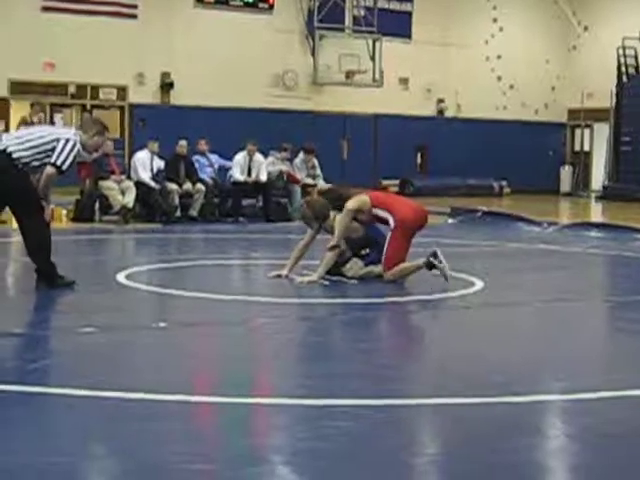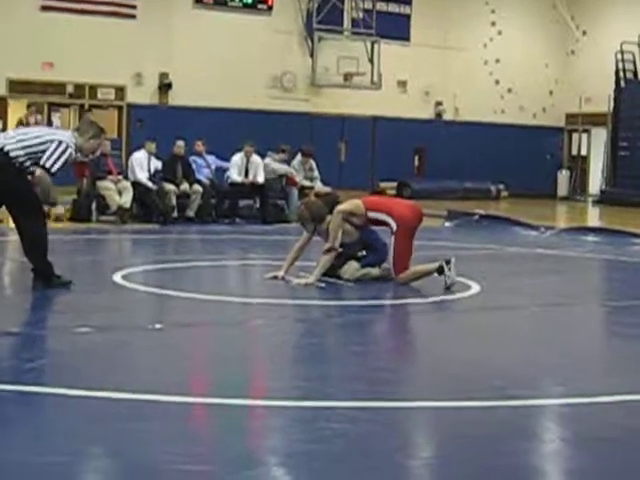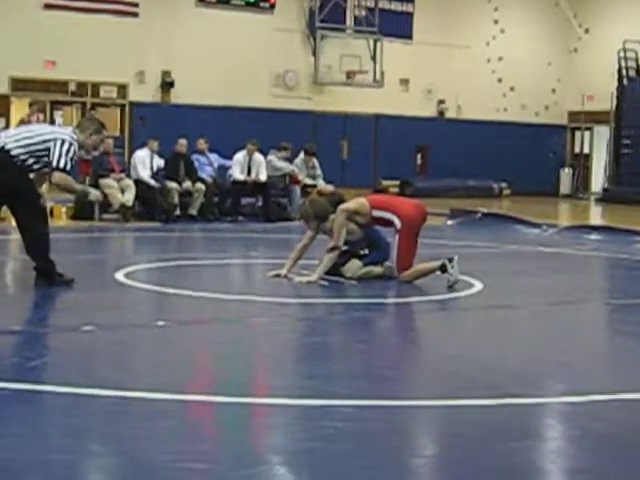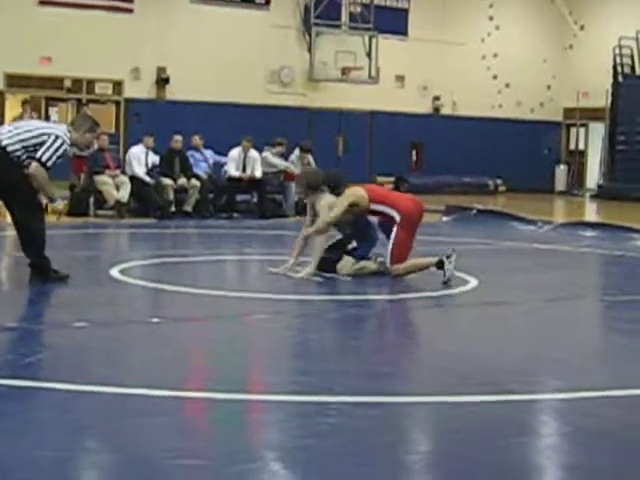
dt=0.5s
person 1, frame 1
left shoulder: (350, 205)
right shoulder: (361, 199)
left elbow: (336, 244)
left hip: (404, 221)
right hip: (419, 212)
left knee: (390, 275)
left ankle: (428, 263)
person 1, frame 2
left shoulder: (341, 213)
right shoulder: (343, 210)
left elbow: (331, 249)
left wrist: (313, 278)
left hip: (403, 217)
right hip: (411, 209)
left knee: (400, 276)
left ankle: (439, 267)
person 1, frame 3
left shoulder: (342, 212)
right shoulder: (333, 216)
left elbow: (335, 248)
left wrist: (315, 276)
left hip: (407, 217)
left knee: (403, 276)
left ankle: (443, 265)
person 1, frame 4
left shoulder: (346, 197)
right shoulder: (351, 191)
left elbow: (325, 223)
left hip: (406, 214)
right hip: (412, 205)
left knee: (393, 270)
left ankle: (439, 262)
person 2, frame 1
left shoulder: (65, 136)
right shoulder: (72, 142)
left elbow: (47, 171)
right elbow: (50, 172)
left wrist: (40, 197)
right wrist: (44, 200)
right knee: (36, 218)
right ankle: (47, 276)
person 2, frame 2
left shoulder: (61, 139)
right shoulder: (66, 144)
left elbow: (36, 170)
right elbow: (41, 174)
left wrist: (34, 199)
right knee: (33, 217)
right ankle: (44, 276)
person 2, frame 3
left shoulder: (62, 136)
right shoulder: (68, 142)
left elbow: (43, 171)
right elbow: (58, 178)
left wrist: (33, 195)
right wrist: (87, 191)
right knee: (34, 216)
right ankle: (46, 274)
person 2, frame 4
left shoulder: (55, 131)
right shoulder: (61, 139)
right elbow: (35, 170)
right wrist: (54, 199)
right knee: (31, 211)
right ankle: (41, 270)
